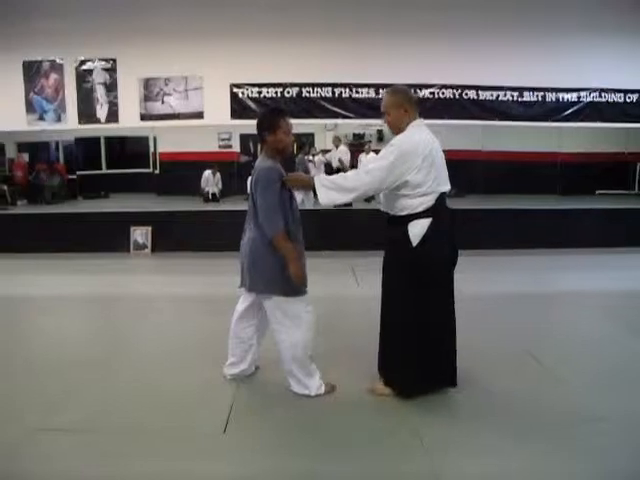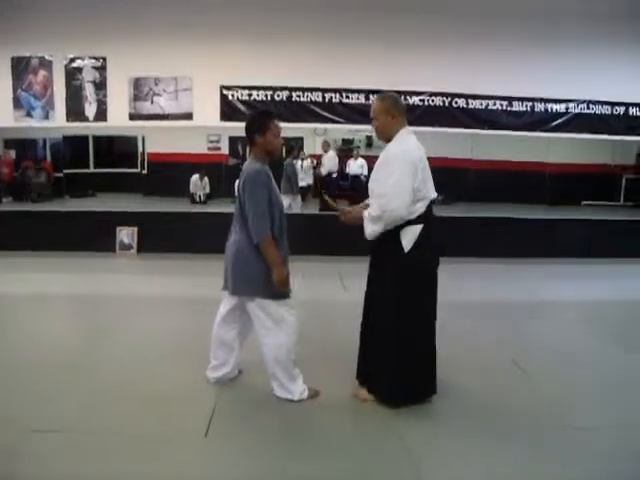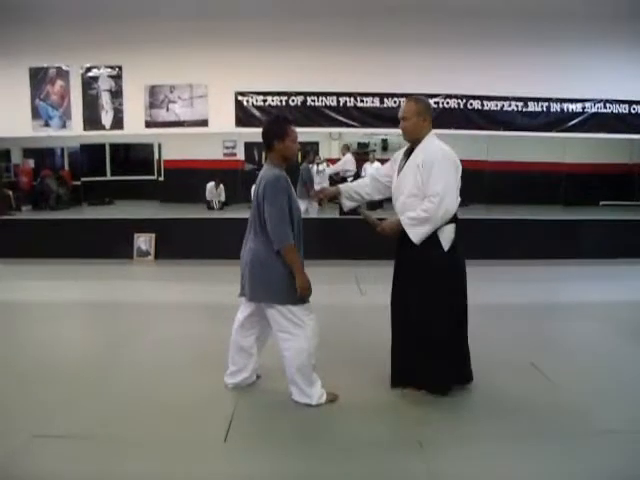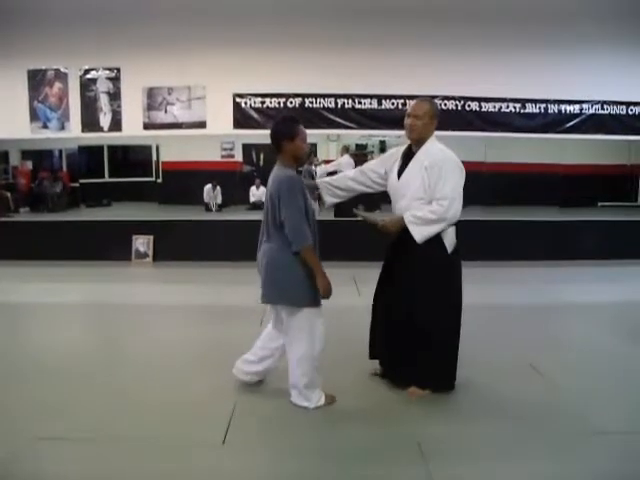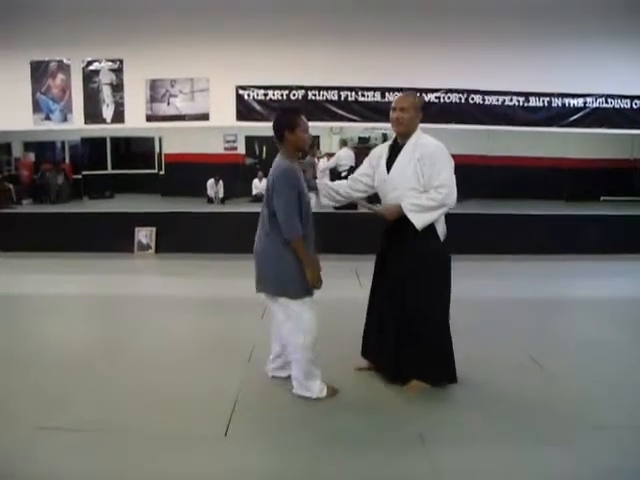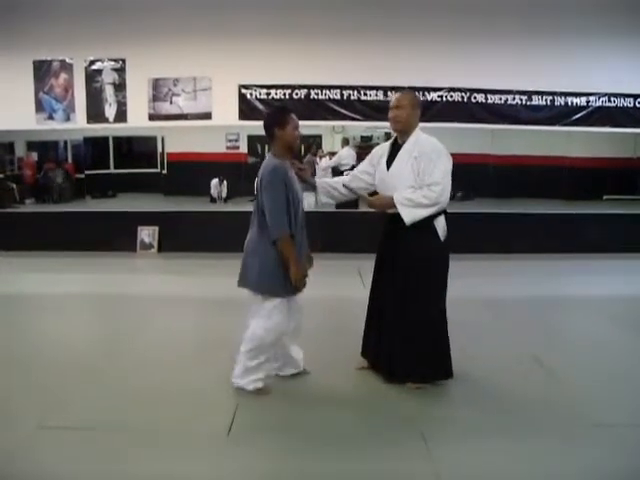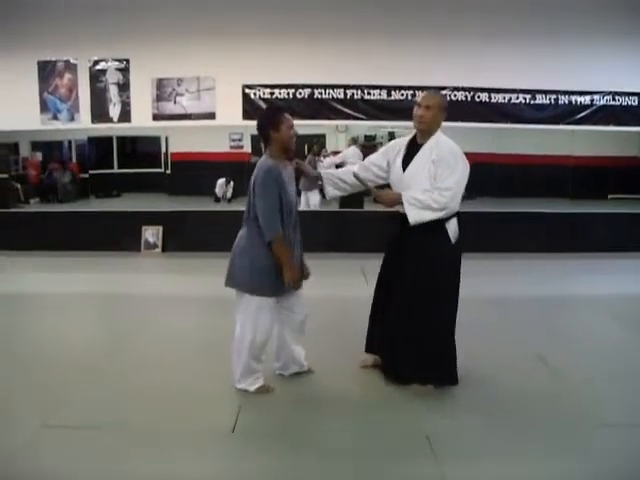
dt=0.4s
person 1, frame 1
left shoulder: (407, 145)
right shoulder: (424, 139)
left elbow: (367, 179)
left wrist: (312, 182)
left hip: (417, 235)
right hip: (431, 229)
left knee: (407, 308)
right knee: (429, 305)
left ankle: (403, 379)
right ankle: (433, 371)
person 1, frame 2
left shoulder: (398, 152)
right shoulder: (407, 146)
left elbow: (394, 206)
left wrist: (361, 216)
right wrist: (366, 206)
left hip: (406, 241)
right hip: (413, 237)
left knee: (394, 314)
right knee: (408, 312)
left ankle: (390, 386)
right ankle: (412, 380)
person 1, frame 3
left shoulder: (439, 155)
right shoulder: (406, 155)
left elbow: (441, 206)
right elbow: (377, 182)
left wrist: (401, 223)
right wrist: (339, 190)
left hip: (435, 244)
right hip: (414, 240)
left knee: (434, 313)
right knee: (410, 309)
left ankle: (435, 378)
right ankle: (416, 372)
person 1, frame 4
left shoulder: (444, 160)
right shoulder: (397, 156)
left elbow: (448, 209)
right elbow: (361, 177)
left wrist: (403, 221)
right wrist: (319, 185)
left hip: (434, 246)
right hip: (407, 241)
left knee: (430, 314)
right knee: (391, 301)
left ankle: (430, 376)
right ankle: (393, 364)
person 1, frame 5
left shoulder: (431, 150)
right shoulder: (381, 153)
left elbow: (445, 195)
right elbow: (355, 186)
left wrist: (402, 208)
right wrist: (317, 186)
left hip: (424, 236)
right hip: (395, 233)
left knee: (423, 306)
right knee: (386, 297)
left ankle: (429, 370)
right ankle: (382, 357)
person 1, frame 6
left shoulder: (431, 148)
right shoulder: (383, 151)
left elbow: (437, 194)
right elbow: (354, 182)
left wrist: (393, 200)
right wrist: (313, 182)
left hip: (424, 235)
right hip: (395, 231)
left knee: (421, 304)
right knee: (386, 297)
left ankle: (425, 369)
right ankle: (383, 357)
person 1, frame 7
left shoulder: (449, 153)
right shoulder: (398, 148)
left elbow: (447, 199)
right elbow: (363, 171)
left wrist: (401, 198)
right wrist: (318, 174)
left hip: (435, 237)
right hip: (407, 231)
left knee: (430, 306)
right knee: (391, 293)
left ankle: (433, 370)
right ankle: (387, 354)
person 2, frame 1
left shoulder: (267, 167)
right shoulder: (269, 171)
right elbow: (273, 225)
left wrist: (291, 255)
right wrist: (293, 261)
left hip: (257, 255)
right hip: (271, 258)
left knee: (249, 312)
right knee: (296, 320)
left ankle: (237, 366)
right ankle: (307, 383)
person 2, frame 2
left shoulder: (253, 169)
right shoulder: (258, 173)
right elbow: (259, 228)
left wrist: (274, 262)
right wrist: (277, 266)
left hip: (241, 258)
right hip: (255, 262)
left knee: (232, 316)
right knee: (280, 324)
left ankle: (220, 369)
right ankle: (290, 388)
person 2, frame 3
left shoulder: (267, 175)
right shoulder: (277, 179)
right elbow: (281, 235)
left wrist: (294, 269)
right wrist: (299, 272)
left hip: (257, 264)
right hip: (272, 268)
left knee: (250, 322)
right knee: (301, 328)
left ankle: (238, 375)
right ankle: (309, 392)
person 2, frame 4
left shoulder: (280, 175)
right shoulder: (290, 180)
right elbow: (299, 235)
left wrist: (313, 270)
right wrist: (320, 273)
left hip: (276, 264)
right hip: (290, 268)
left knee: (283, 325)
right knee: (306, 332)
left ankle: (250, 368)
right ankle: (307, 394)
person 2, frame 5
left shoulder: (287, 167)
right shoulder: (286, 171)
right elbow: (289, 227)
left wrist: (309, 259)
right wrist: (309, 264)
left hip: (280, 256)
right hip: (282, 258)
left knee: (287, 317)
right knee: (301, 321)
left ankle: (280, 366)
right ankle: (308, 385)
person 2, frame 6
left shoulder: (285, 166)
right shoulder: (274, 170)
right elbow: (277, 226)
left wrist: (302, 253)
right wrist: (294, 263)
left hip: (283, 256)
right hip: (271, 259)
left knee: (289, 315)
right knee: (269, 320)
left ankle: (287, 364)
right ankle: (246, 376)
person 2, frame 7
left shoulder: (285, 167)
right shoulder: (268, 171)
right elbow: (270, 227)
left wrist: (295, 261)
right wrist: (289, 265)
left hip: (280, 257)
right hip: (260, 259)
left knee: (294, 312)
right knee: (256, 323)
left ankle: (290, 363)
right ankle: (247, 378)
